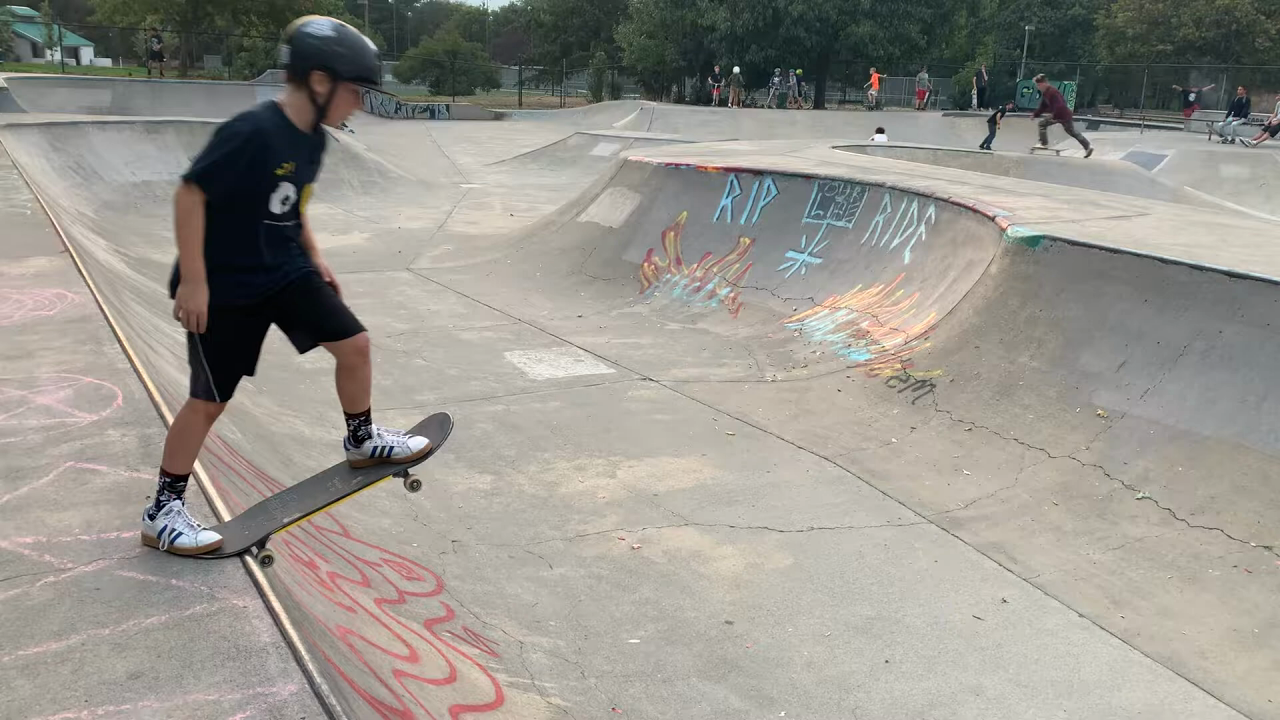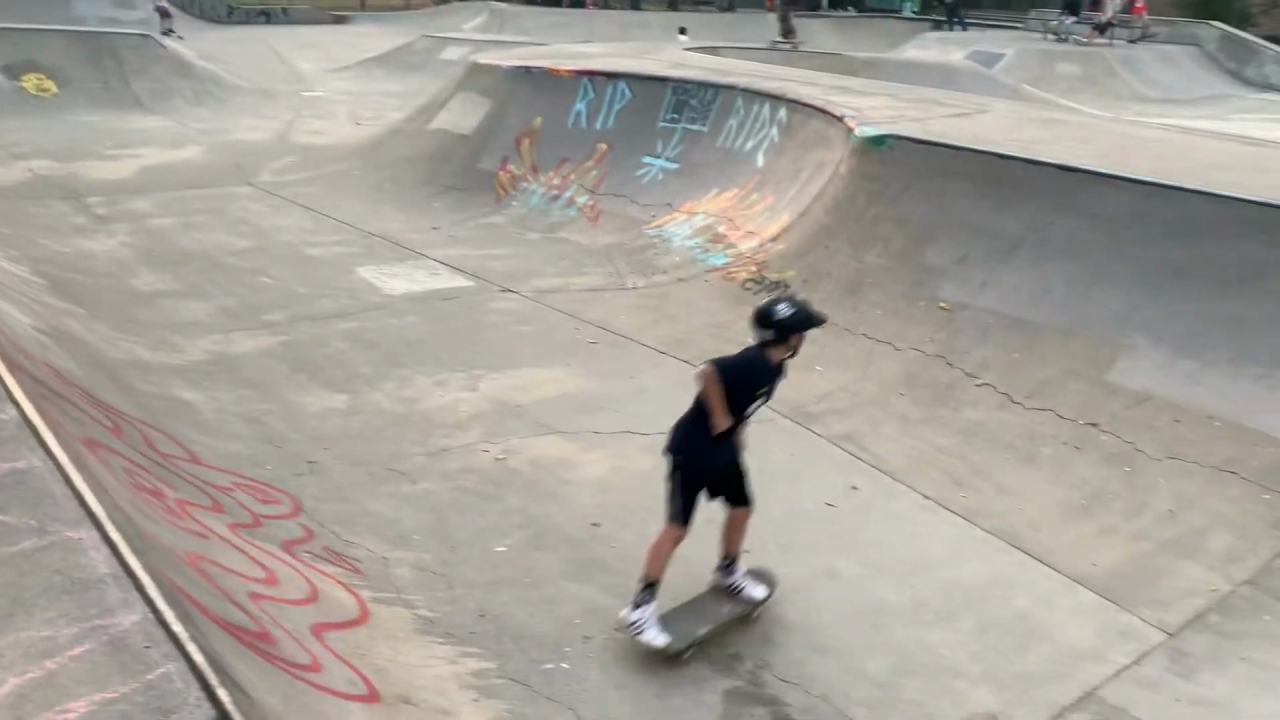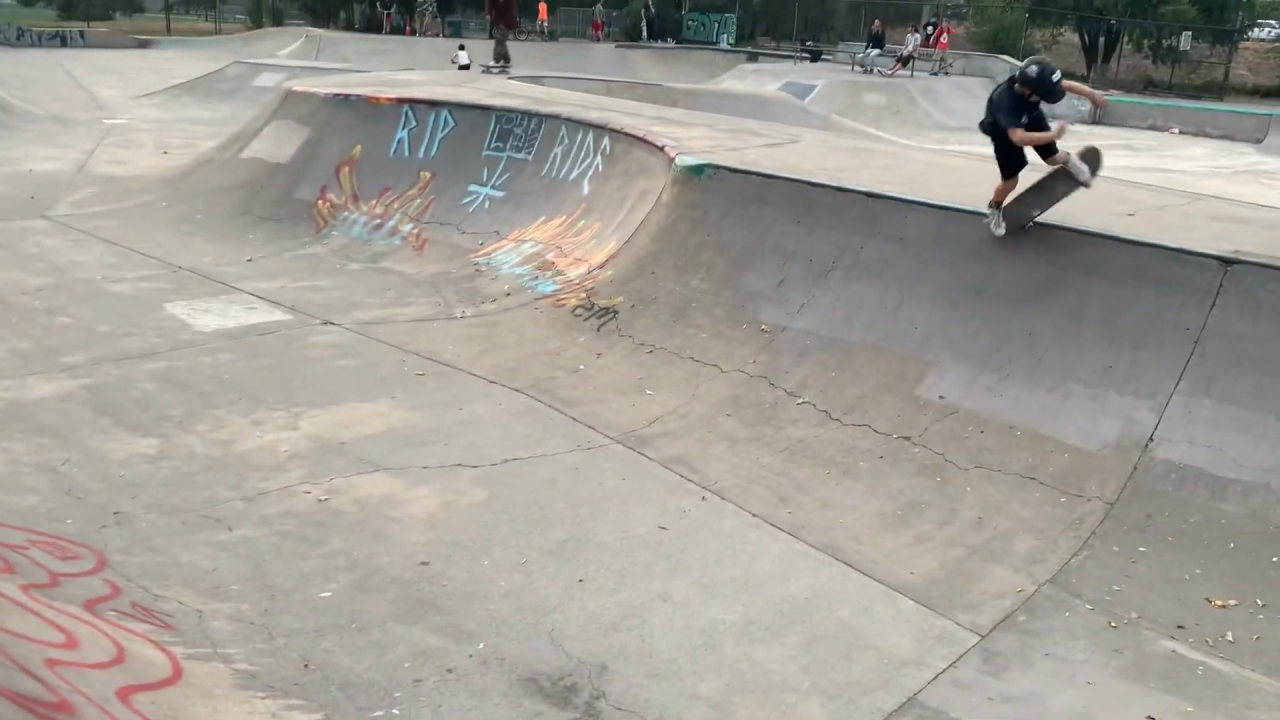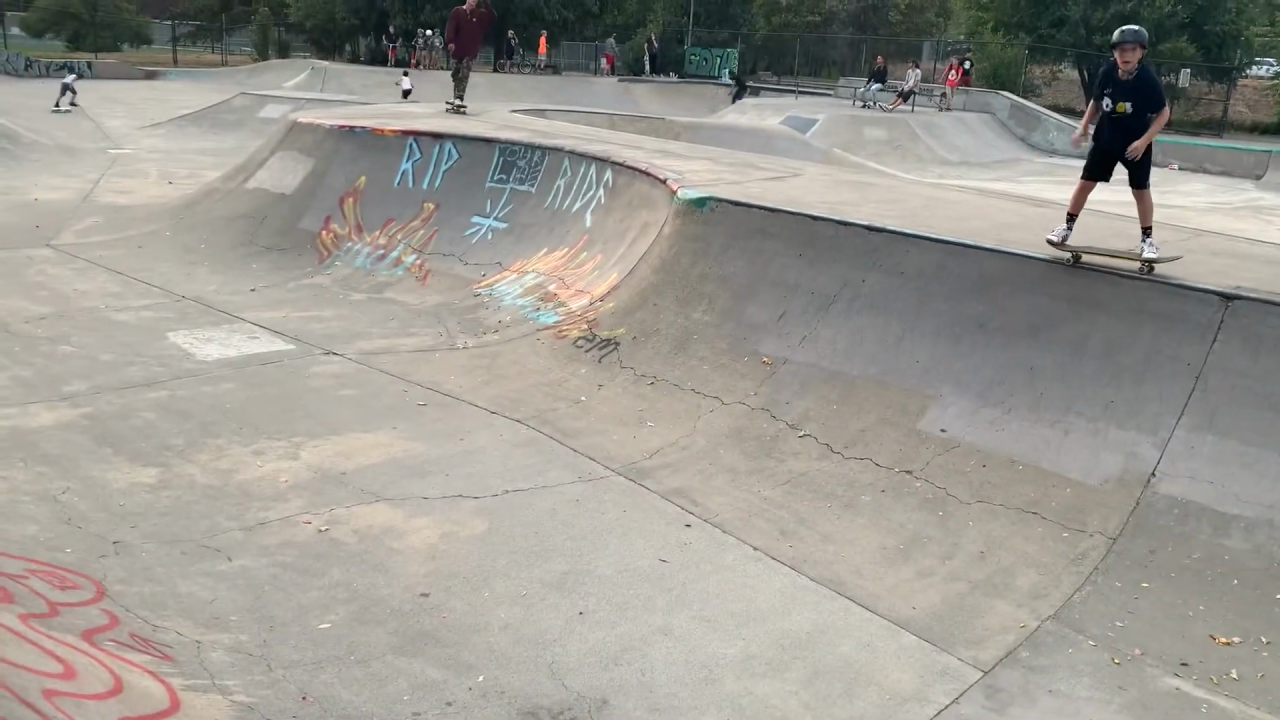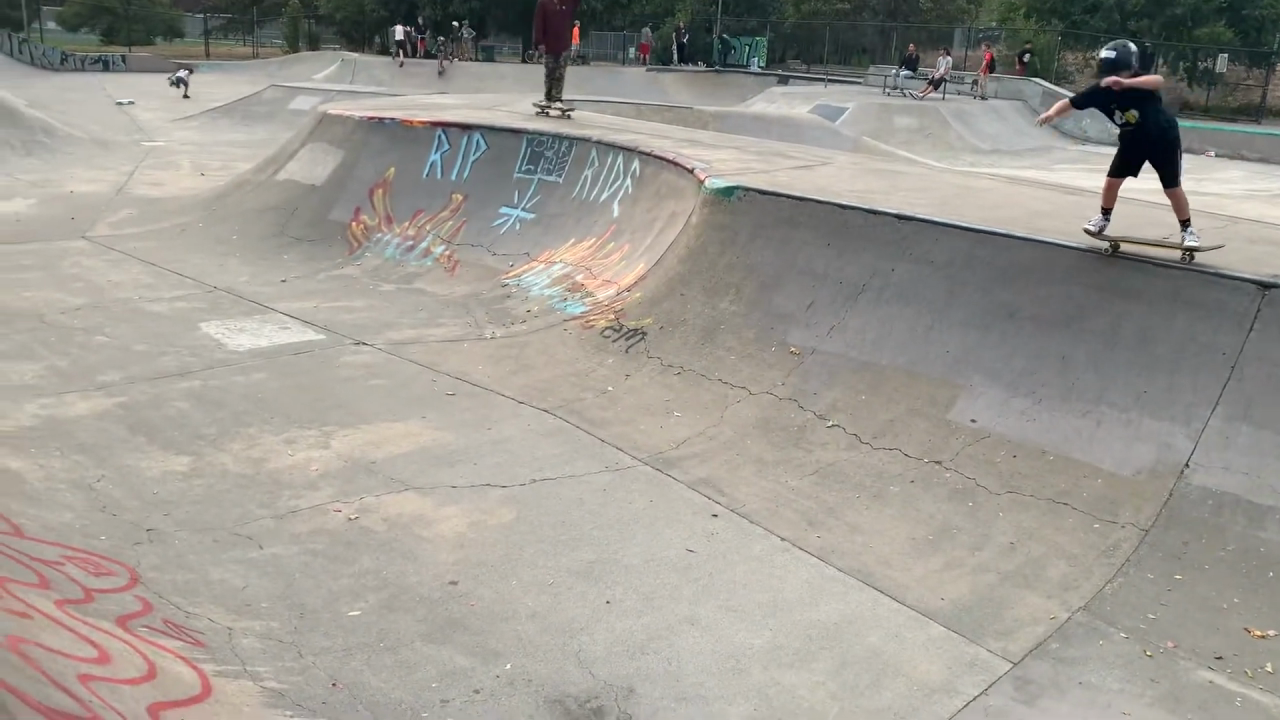
dt=1s
person 1, frame 1
left shoulder: (313, 138)
right shoulder: (250, 133)
right elbow: (191, 194)
left wrist: (315, 260)
right wrist: (191, 281)
left hip: (287, 271)
right hip: (227, 284)
left knee: (355, 344)
right knee: (209, 401)
left ankle: (361, 439)
right ankle: (162, 510)
person 1, frame 2
left shoulder: (772, 364)
right shoulder: (754, 363)
right elbow: (707, 373)
right wrist: (721, 420)
left hip: (721, 444)
right hip: (693, 446)
left knee: (742, 508)
right knee: (678, 526)
left ankle: (729, 572)
right ankle: (641, 606)
person 1, frame 3
left shoulder: (1037, 86)
right shoulder: (1005, 100)
left elbow: (1065, 84)
right elbow: (1017, 137)
left wrist: (1091, 94)
right wrist: (1052, 134)
left hip: (1032, 121)
right hip: (1005, 135)
left knee: (1053, 158)
right knee: (1010, 180)
left ankle: (1068, 159)
right ankle: (995, 208)
person 1, frame 4
left shoulder: (1149, 81)
right shoulder: (1106, 74)
left elbow: (1163, 113)
left wrist: (1144, 141)
right wrist: (1083, 126)
left hip: (1136, 144)
right hip: (1105, 141)
left knee: (1141, 190)
right knee: (1085, 184)
left ankle: (1147, 239)
right ankle: (1067, 227)
person 1, frame 5
left shoulder: (1140, 85)
right shoulder: (1101, 90)
left elbow: (1158, 81)
right elbow: (1068, 103)
left wrist: (1124, 83)
right wrist: (1051, 113)
left hip: (1163, 137)
right hip: (1132, 139)
left knee: (1172, 187)
right knee: (1113, 180)
left ankle: (1187, 229)
right ankle: (1104, 218)
